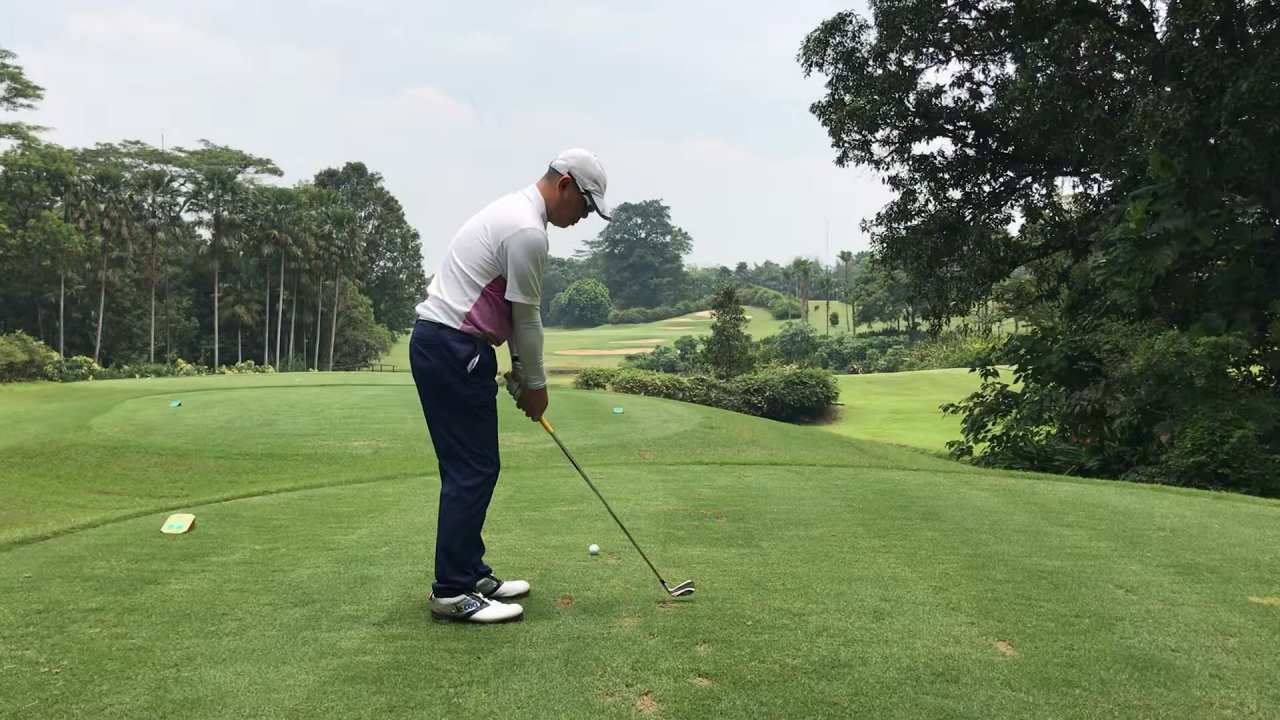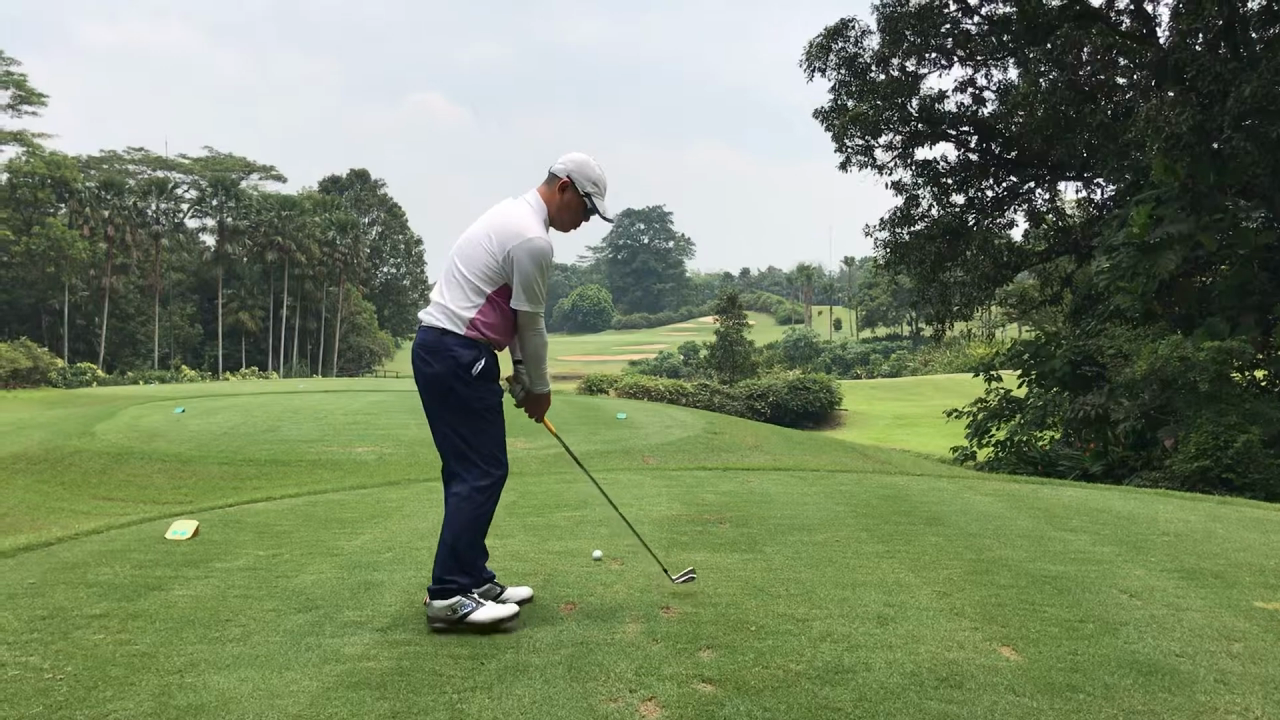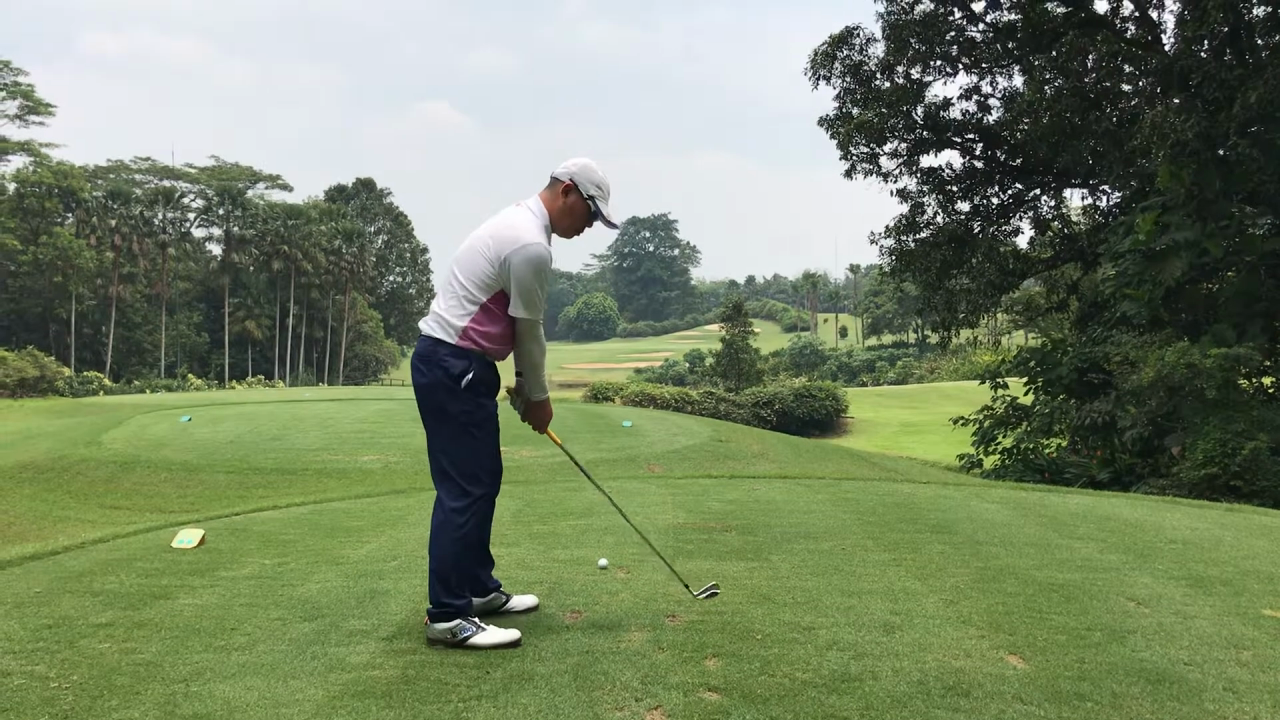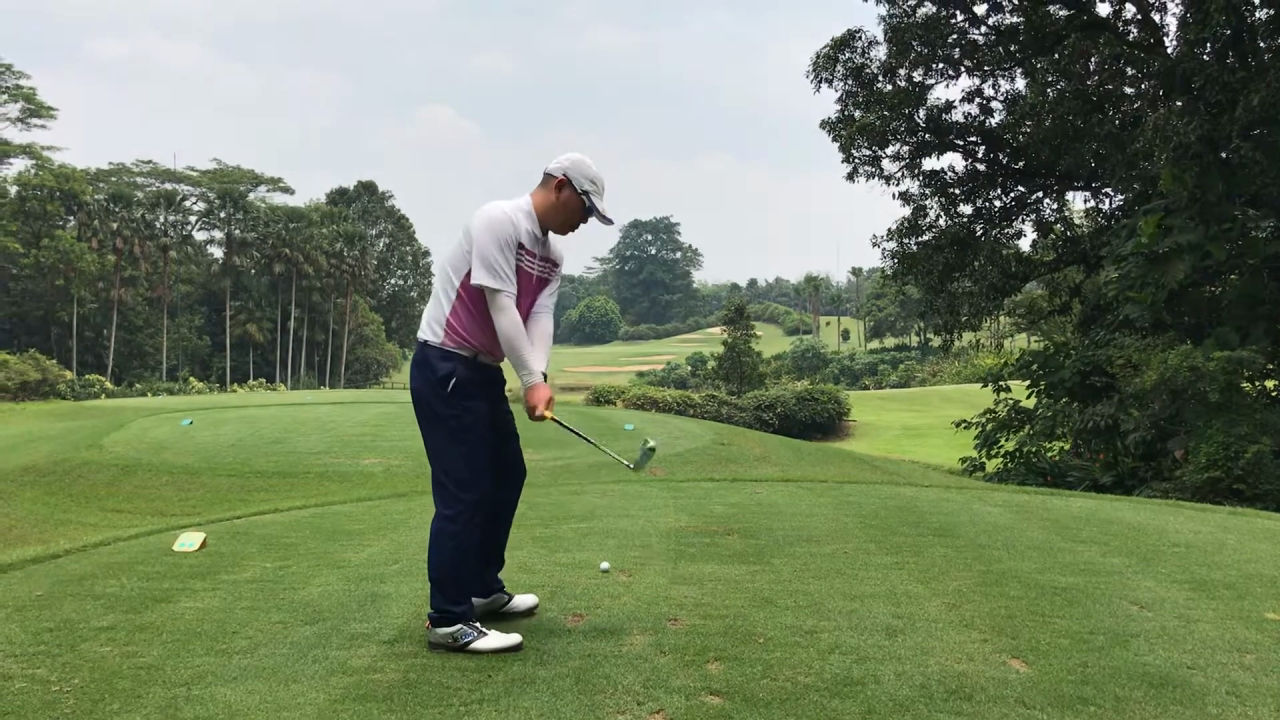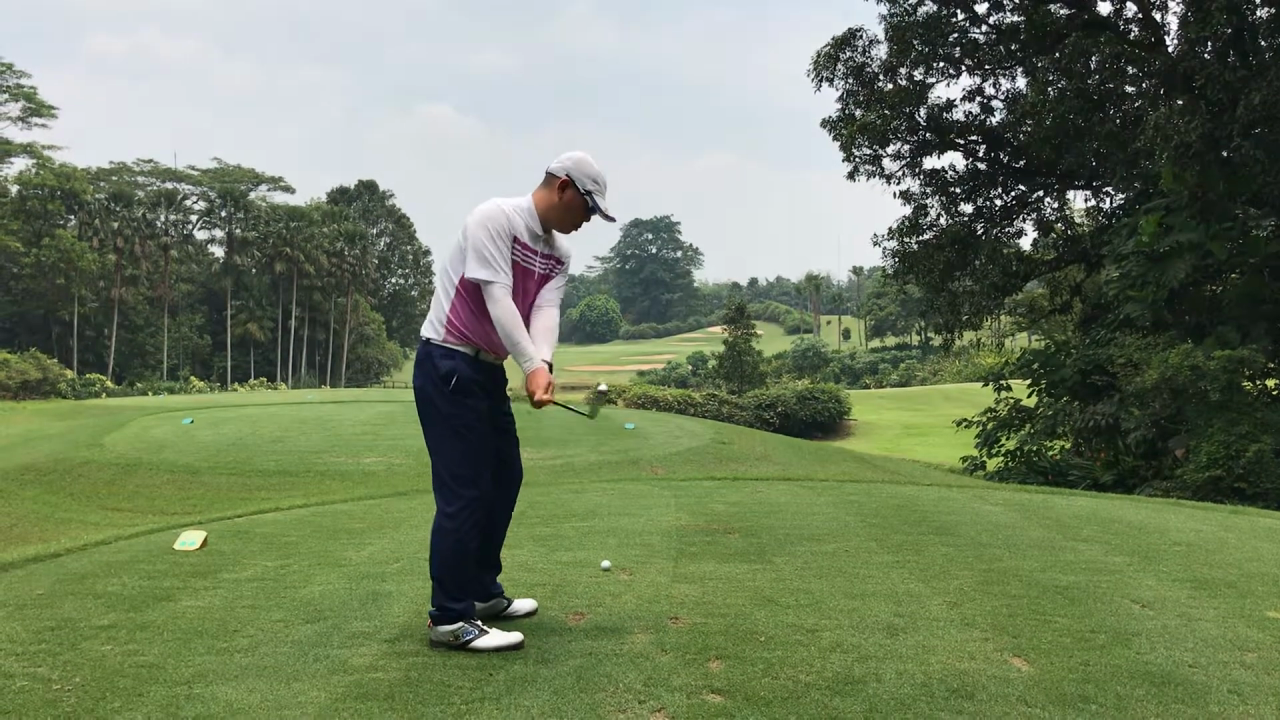
dt=0.3s
person 1, frame 1
left shoulder: (515, 210)
right shoulder: (527, 231)
left elbow: (515, 310)
right elbow: (526, 316)
left wrist: (520, 369)
right wrist: (535, 383)
left hip: (442, 343)
right hip: (453, 348)
left knee: (466, 466)
right knee: (474, 469)
left ankle: (470, 573)
right ankle: (453, 591)
person 1, frame 2
left shoulder: (513, 213)
right shoulder: (532, 239)
right elbow: (531, 323)
left wrist: (522, 369)
right wrist: (540, 387)
left hip: (441, 348)
right hip: (458, 355)
left knee: (469, 471)
right knee: (482, 472)
left ankle: (472, 578)
right ankle: (449, 592)
person 1, frame 3
left shoulder: (523, 225)
right shoulder: (530, 243)
left elbow: (527, 324)
right elbow: (528, 329)
left wrist: (527, 387)
right wrist: (538, 395)
left hip: (463, 365)
right hip: (452, 366)
left knee: (482, 479)
right knee: (464, 487)
left ankle: (477, 586)
right ankle: (447, 616)
person 1, frame 4
left shoulder: (552, 254)
right shoulder: (497, 220)
left elbow: (540, 318)
right elbow: (500, 307)
left wrist: (538, 378)
right wrist: (530, 380)
left hip: (481, 370)
right hip: (446, 368)
left knee: (506, 475)
right knee: (462, 492)
left ankle: (481, 588)
right ankle: (448, 620)
person 1, frame 5
left shoulder: (557, 254)
right shoulder: (495, 217)
left elbow: (544, 313)
right elbow: (497, 300)
left wrist: (542, 366)
right wrist: (531, 367)
left hip: (483, 369)
right hip: (448, 366)
left knee: (503, 480)
right knee: (464, 490)
left ankle: (480, 593)
right ankle: (450, 618)
